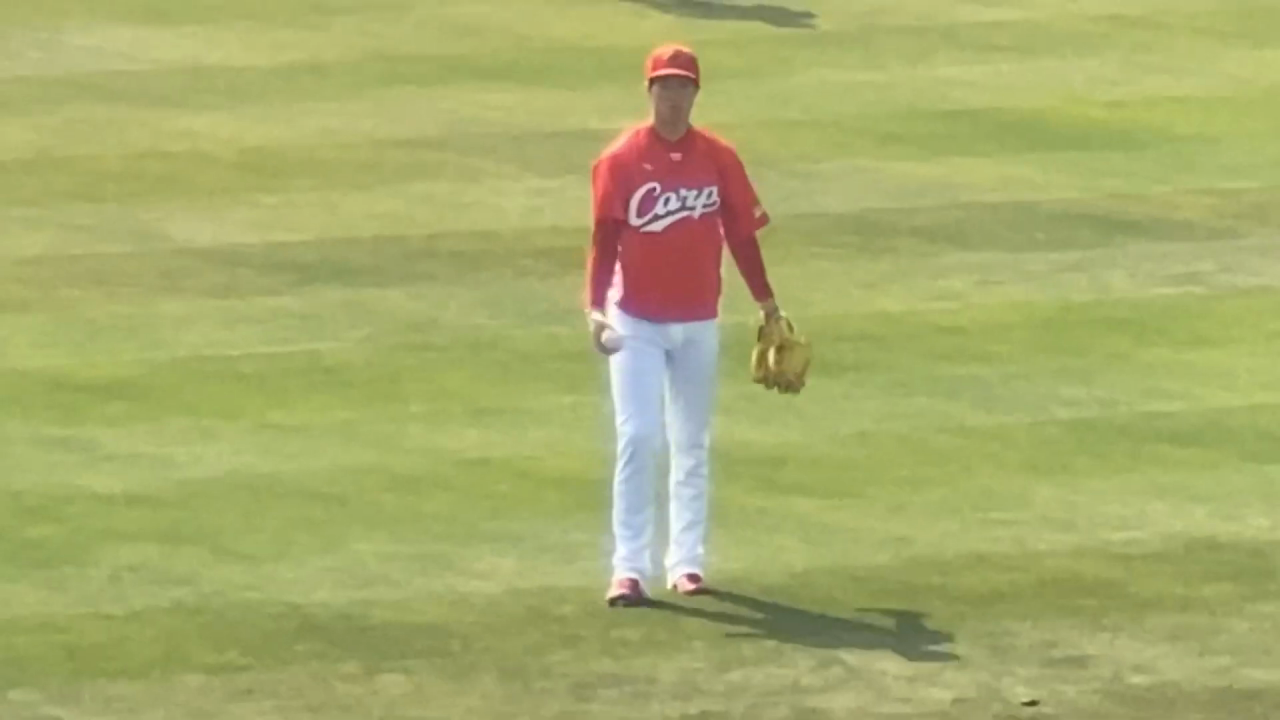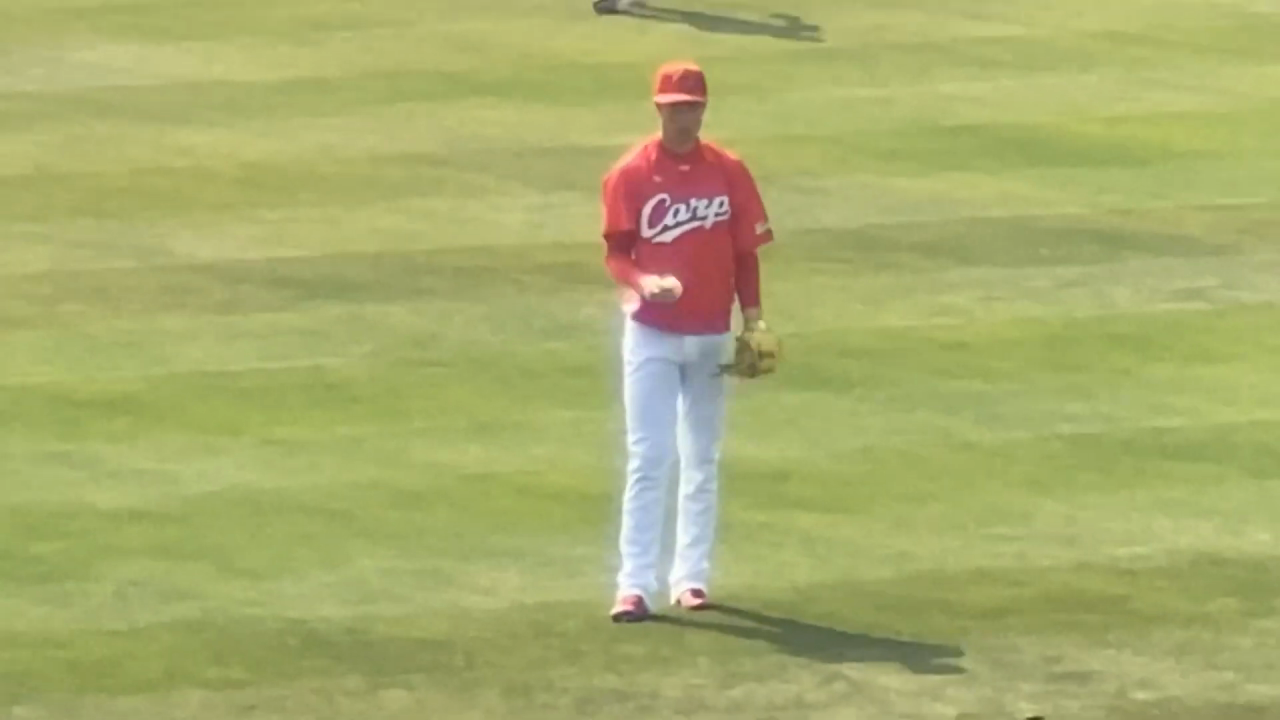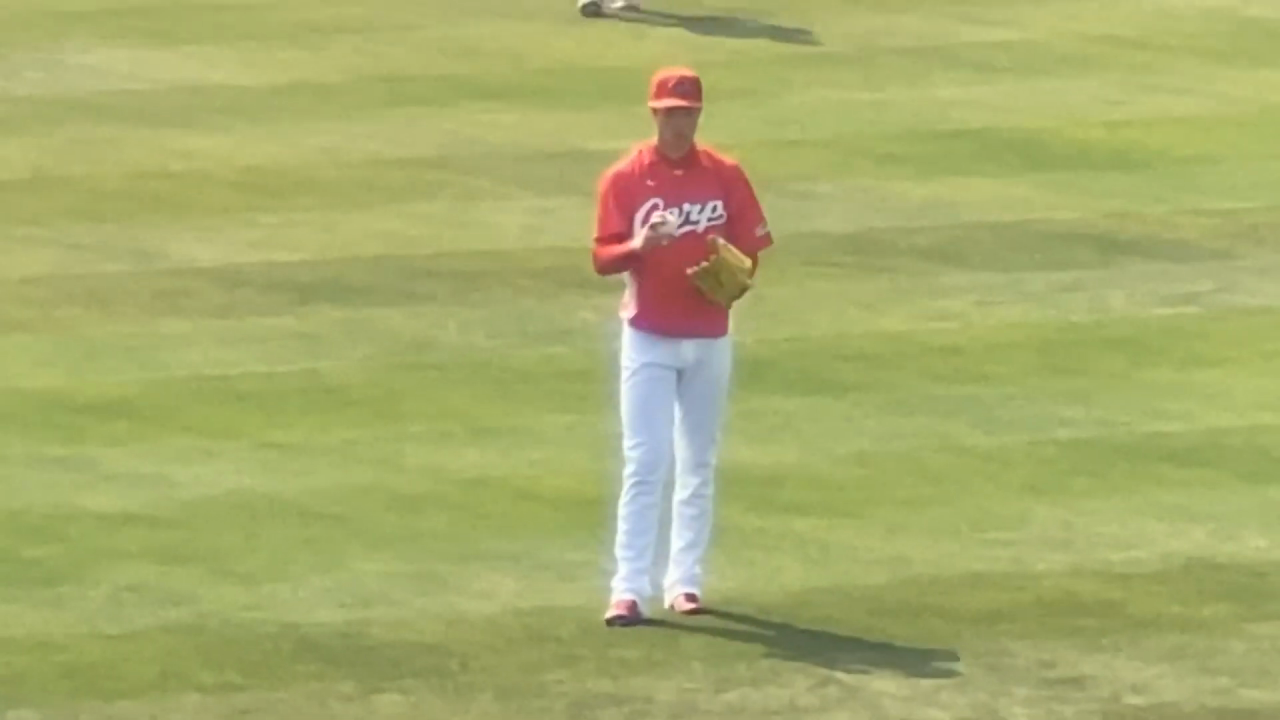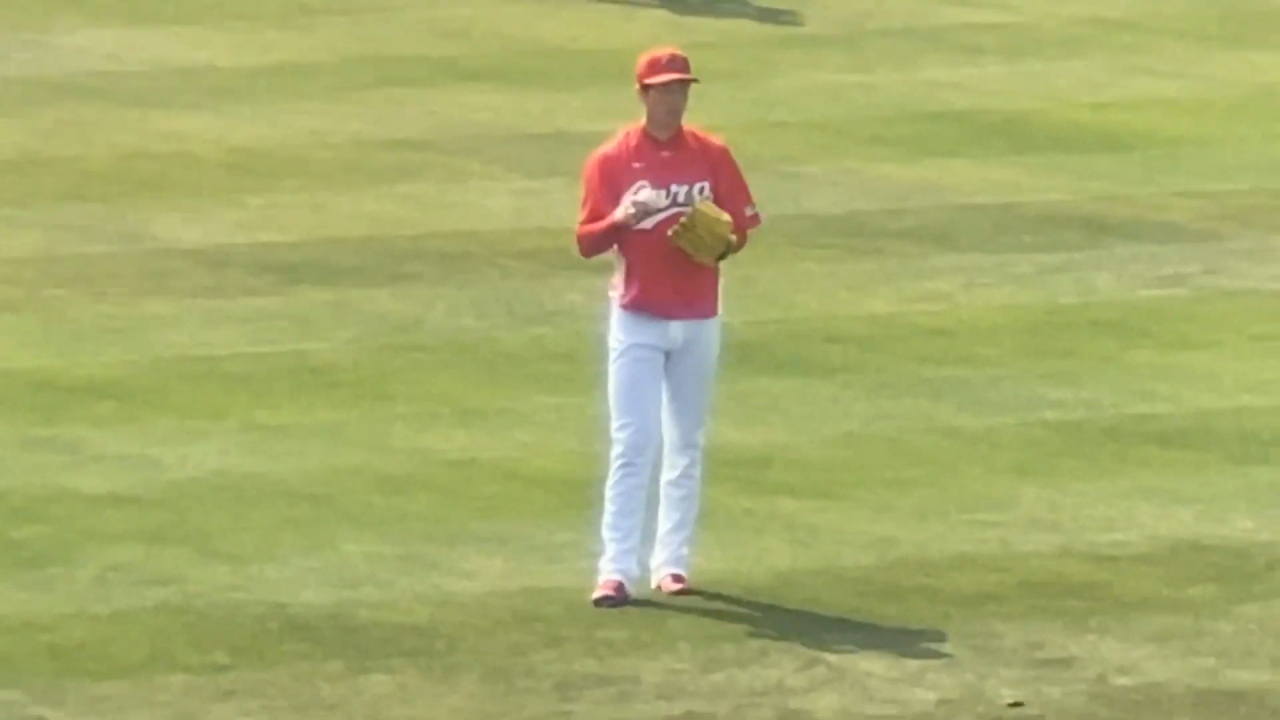
dt=0.3s
person 1, frame 1
left shoulder: (719, 157)
right shoulder: (618, 160)
left elbow: (741, 235)
right elbow: (604, 240)
left wrist: (766, 304)
right wrist: (596, 306)
left hip: (699, 322)
right hip: (637, 321)
left knee: (692, 445)
right knee: (638, 440)
left ankle: (686, 561)
right ankle: (630, 566)
person 1, frame 2
left shoulder: (729, 170)
right shoulder: (629, 173)
left elbow: (745, 252)
right elbow: (616, 253)
left wrist: (752, 314)
right wrist: (641, 285)
left hip: (712, 335)
right hip: (651, 333)
left knee: (702, 460)
right knee: (649, 459)
left ankle: (690, 576)
right ankle: (635, 584)
person 1, frame 3
left shoulder: (726, 174)
right shoulder: (623, 178)
left elbow: (751, 251)
right elbow: (602, 260)
right wrist: (640, 244)
left hip: (710, 339)
right hip: (648, 339)
left knee: (698, 464)
right knee: (645, 462)
left ankle: (685, 581)
right ankle: (629, 587)
person 1, frame 4
left shoulder: (713, 154)
right shoulder: (610, 159)
left elbow: (740, 230)
right elbow: (586, 242)
right wrist: (621, 217)
left hip: (698, 319)
right hip: (636, 319)
left knee: (687, 444)
right knee: (632, 443)
left ankle: (671, 561)
right ankle: (617, 568)
